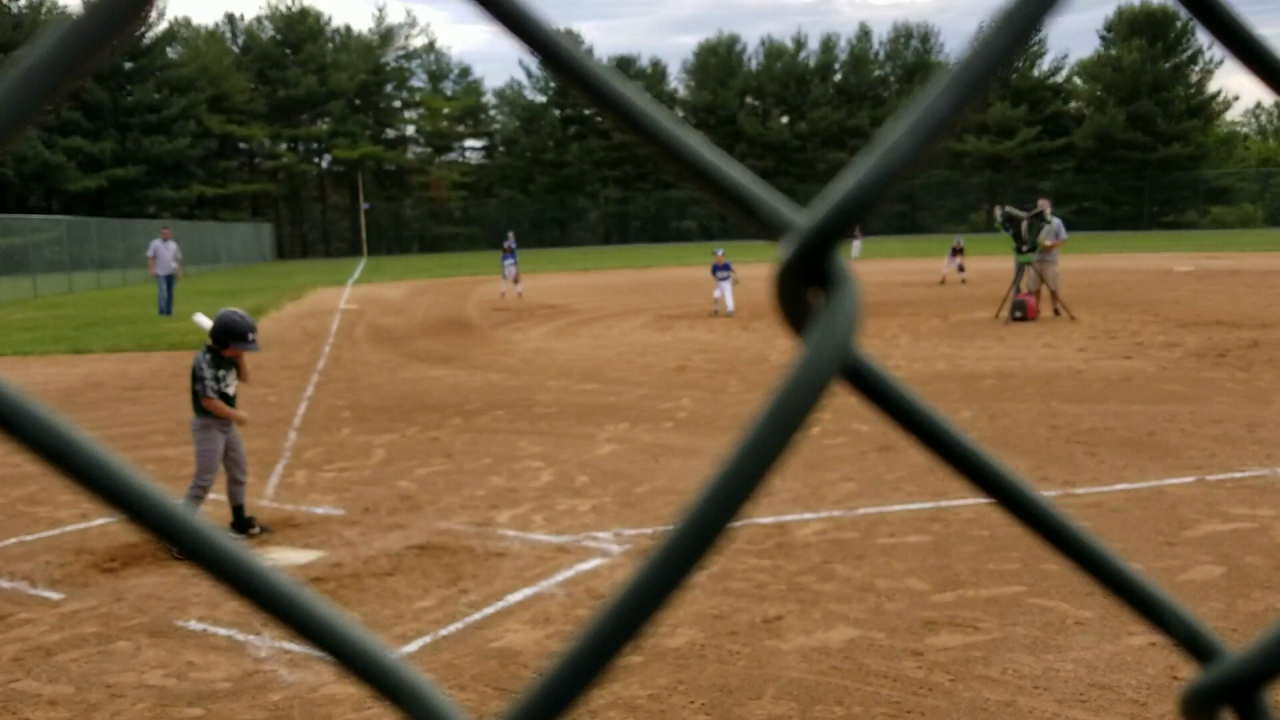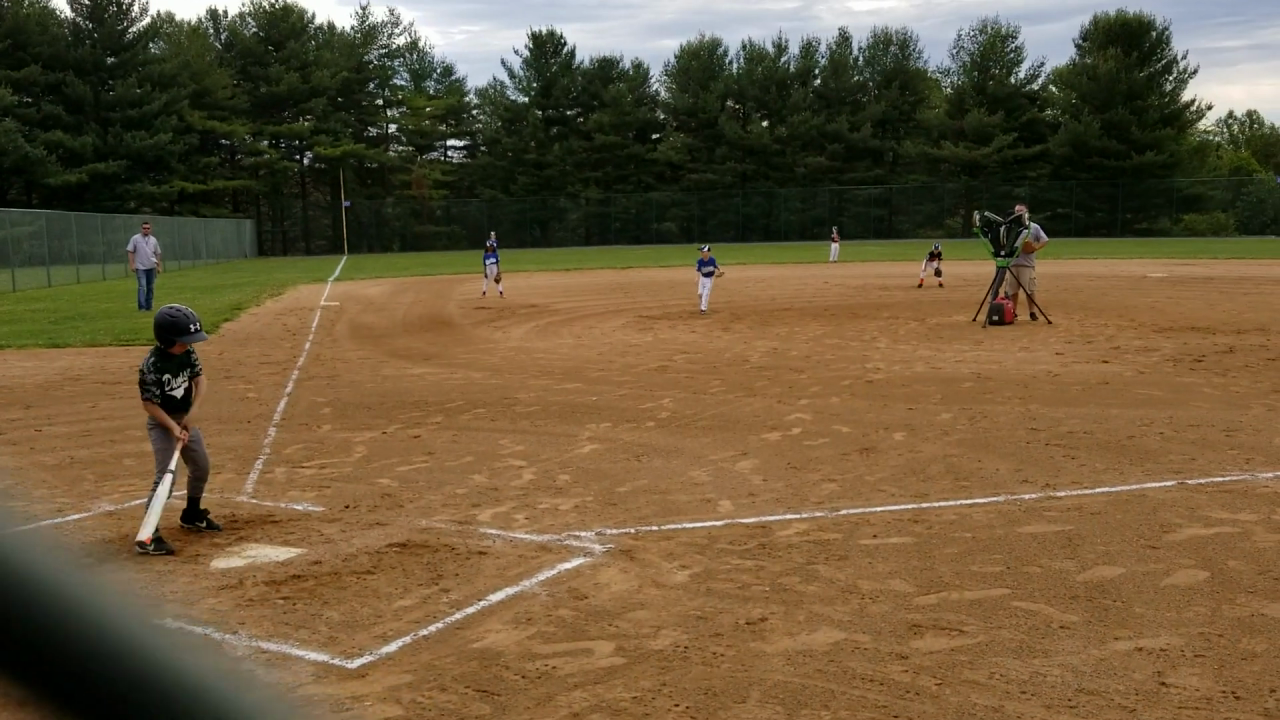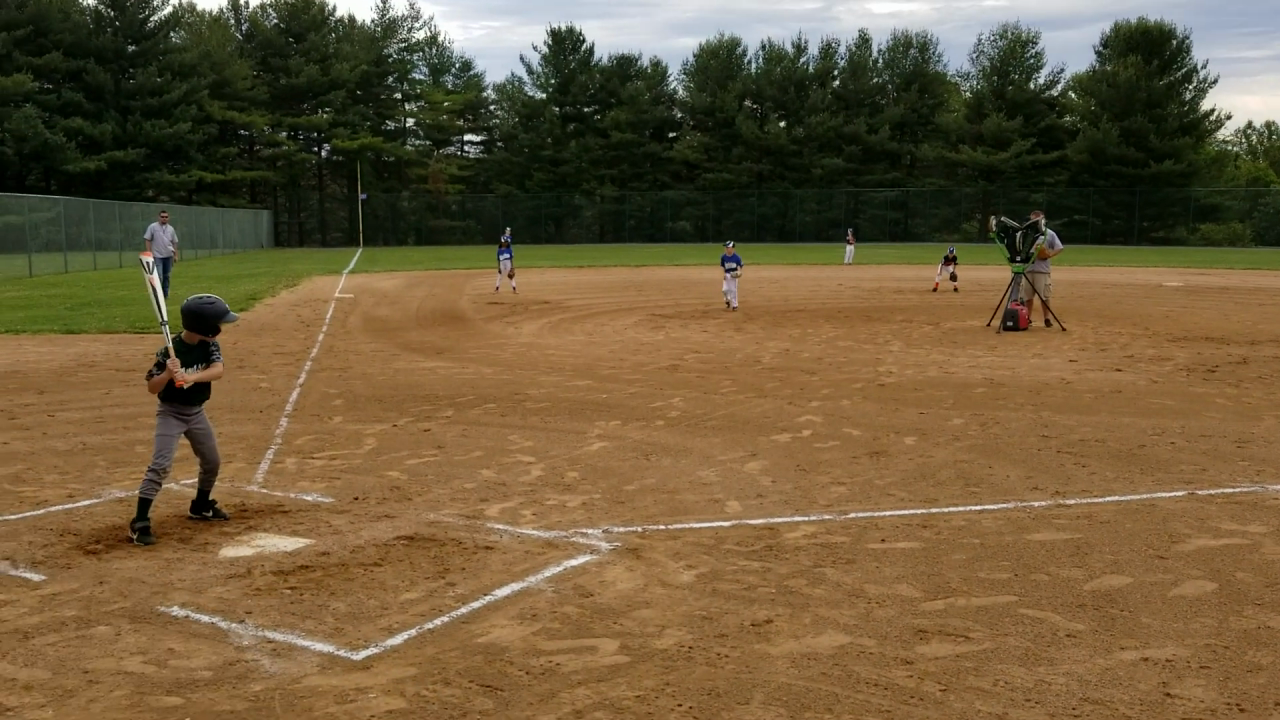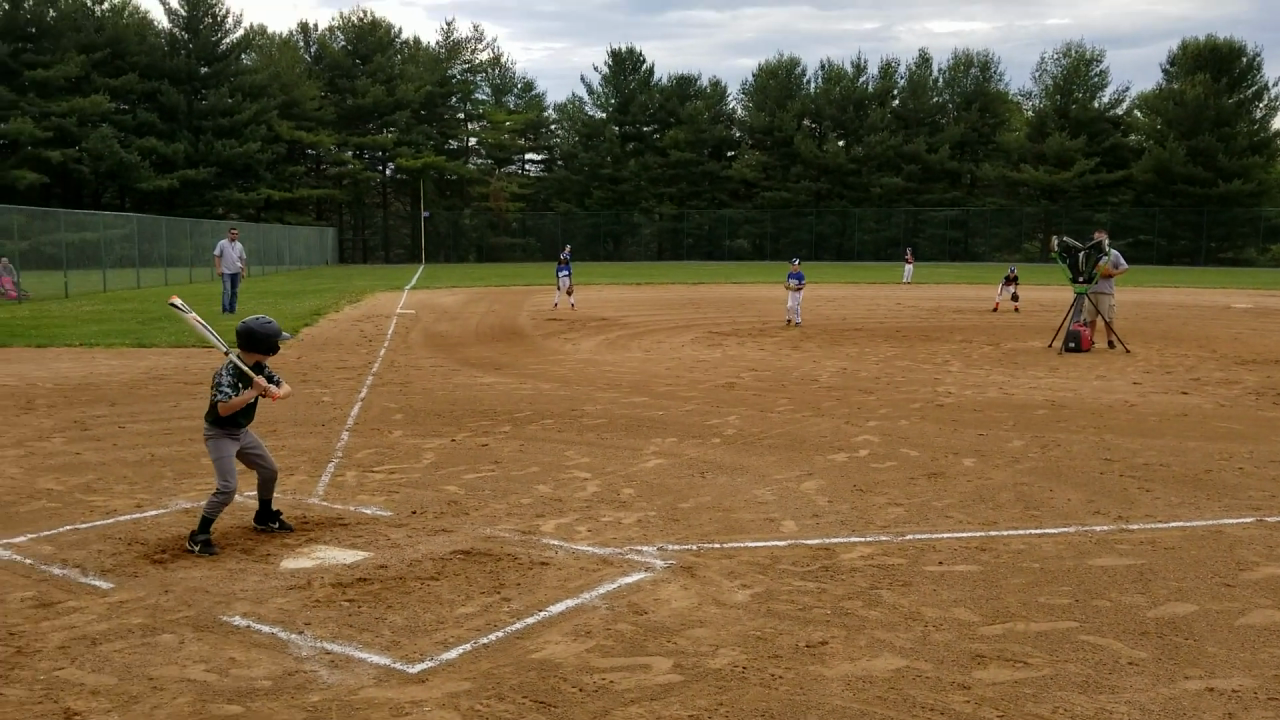
dt=0.4s
person 1, frame 1
left shoulder: (226, 355)
right shoulder: (206, 360)
left elbow: (244, 378)
right elbow: (209, 402)
left wrist: (240, 356)
right wrist: (236, 415)
left hip: (225, 423)
right hip: (207, 424)
left knee: (238, 472)
right knee: (204, 480)
left ankle: (239, 524)
person 1, frame 2
left shoulder: (187, 353)
right shoulder: (153, 363)
left elbow: (200, 380)
right elbow: (150, 403)
left wrist: (192, 411)
right wrist: (172, 427)
left hip: (186, 419)
right hip: (164, 425)
left knee: (201, 468)
right knee: (165, 477)
left ankle: (192, 515)
right ankle: (149, 536)
person 1, frame 3
left shoulder: (210, 345)
right shoulder: (170, 351)
left elbow: (218, 370)
right elbow: (152, 388)
left wrist: (191, 376)
right wrist: (168, 374)
left hip: (196, 412)
right hip: (170, 413)
left knee: (212, 461)
right knee: (160, 465)
left ankle: (201, 506)
right ankle: (139, 522)
person 1, frame 4
left shoulder: (259, 368)
right shoulder: (228, 373)
left elbow: (287, 388)
right elbow: (223, 409)
left wrist: (277, 392)
right wrist: (254, 392)
left hip: (241, 431)
right hip: (219, 434)
left knee: (269, 470)
right knee: (228, 487)
left ankle: (265, 517)
right ankle: (199, 536)
